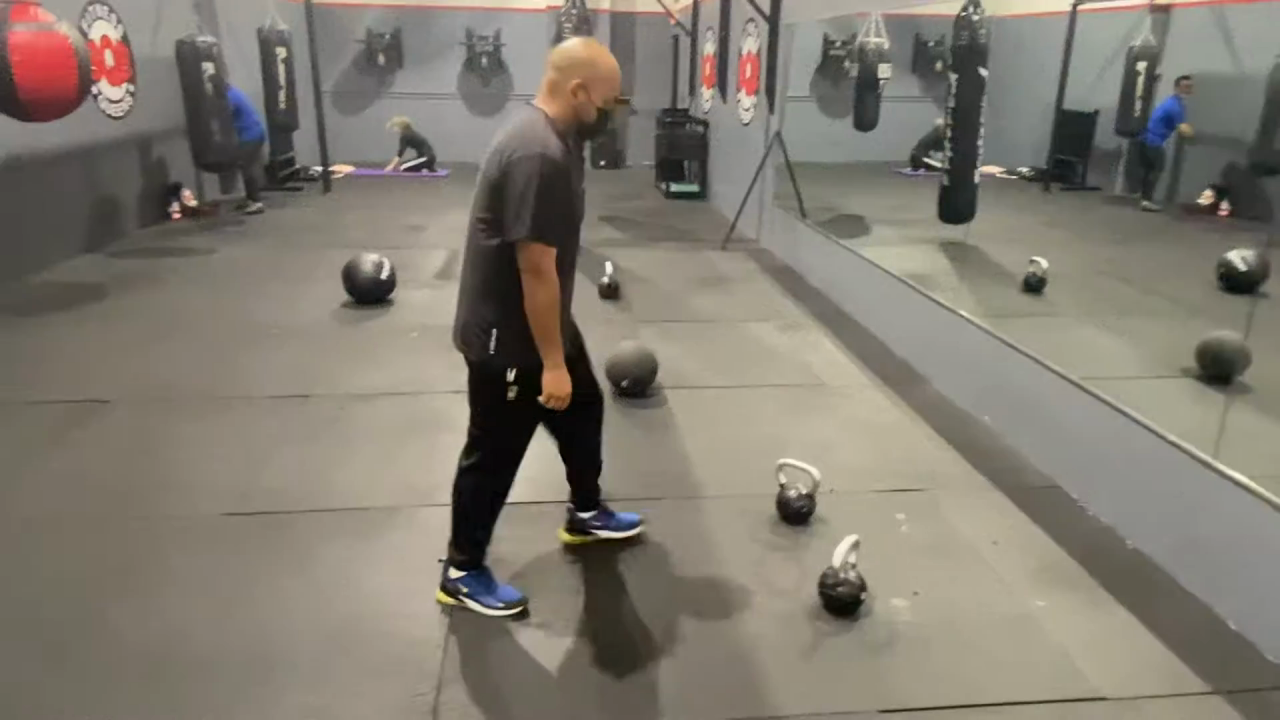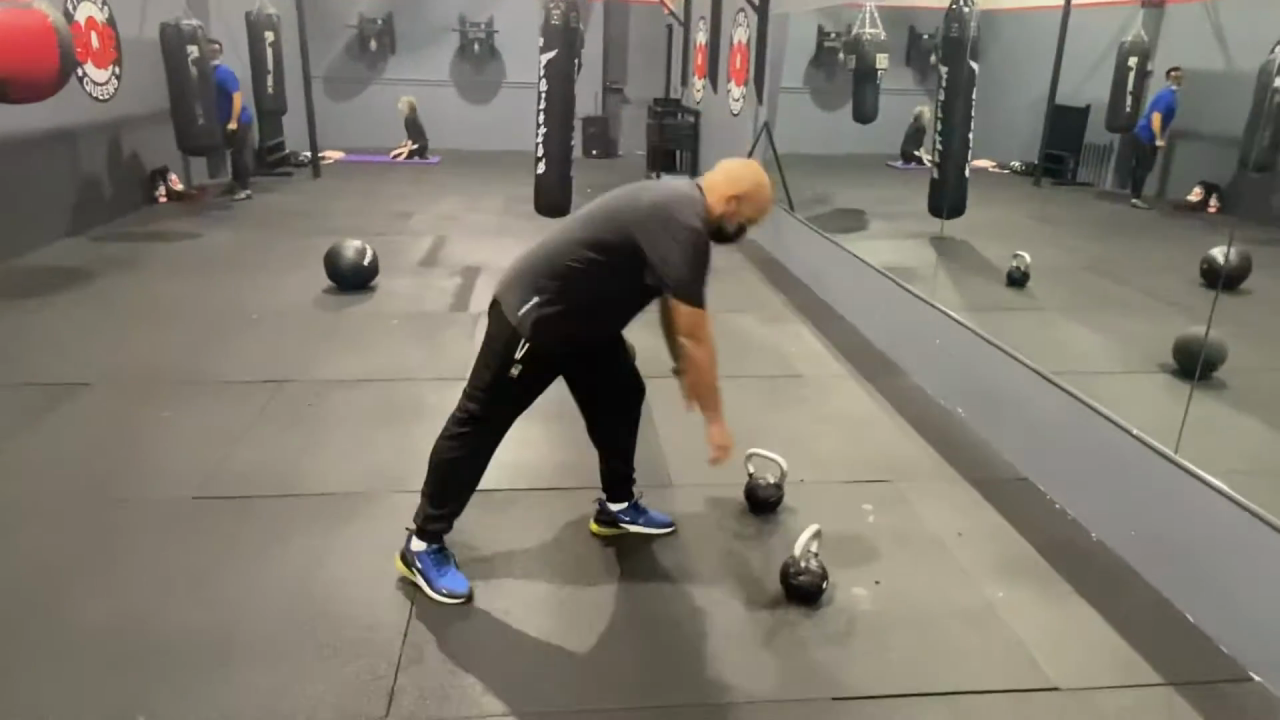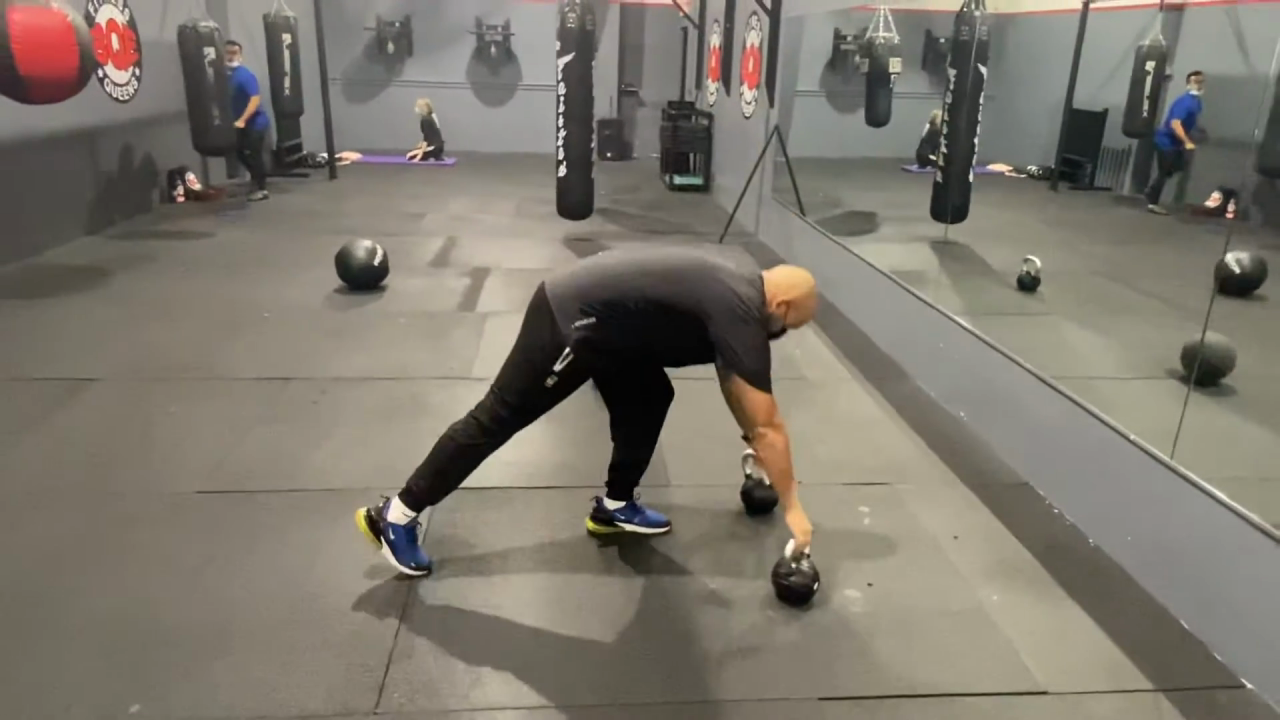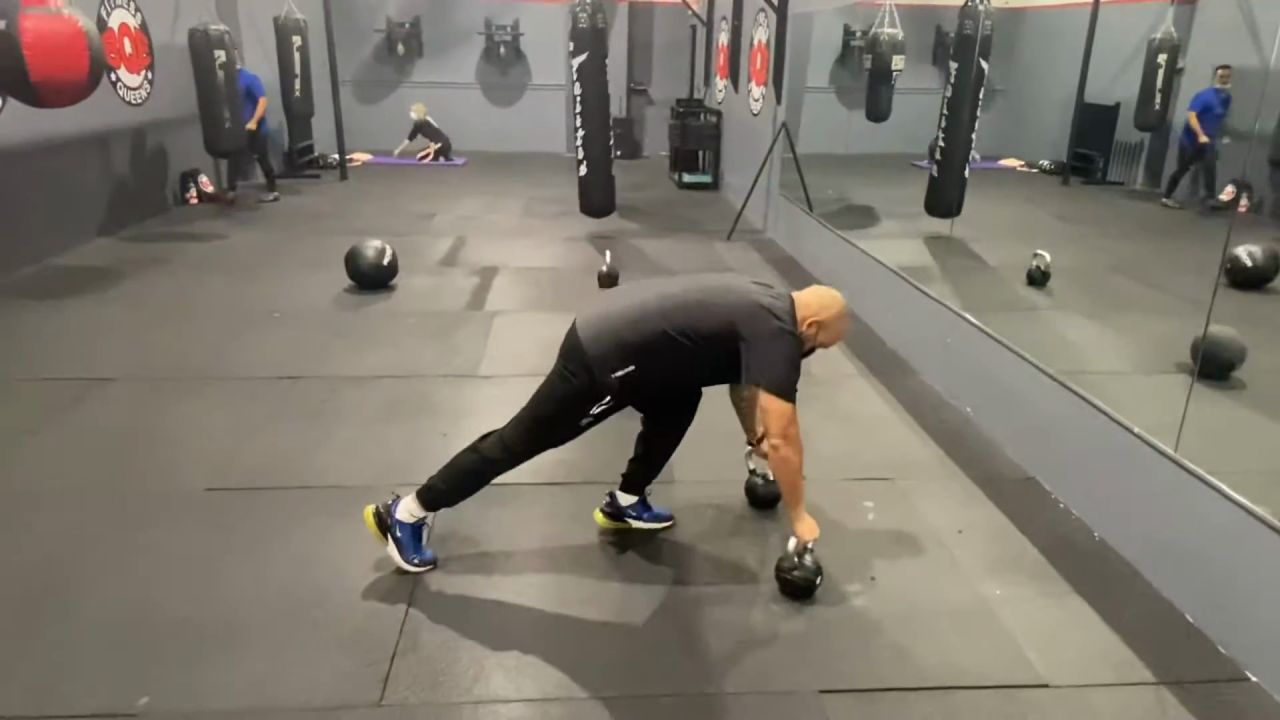
dt=0.4s
person 1, frame 1
left shoulder: (540, 131)
right shoulder: (540, 156)
right elbow: (537, 271)
right wrist: (552, 363)
left hip: (538, 319)
right hip: (505, 333)
left knee: (582, 408)
right knee: (493, 451)
left ankle: (586, 513)
right ankle: (463, 571)
person 1, frame 2
left shoulder: (680, 201)
right shoulder: (683, 227)
left elbow: (674, 309)
right elbow: (694, 337)
left wrist: (683, 370)
right wrist: (714, 420)
right hip: (534, 312)
left knee: (623, 396)
right knee: (481, 421)
left ankle: (617, 505)
right ankle: (424, 545)
person 1, frame 3
left shoulder: (738, 290)
right shoulder: (741, 311)
left elbow: (733, 379)
right elbow: (768, 424)
left wrist: (750, 436)
right wrist: (791, 507)
left hip: (596, 317)
right hip: (571, 319)
left knee: (650, 398)
right knee: (498, 418)
left ankle: (615, 505)
right ankle: (398, 515)
person 1, frame 4
left shoulder: (763, 309)
right shoulder: (777, 333)
left elbow: (741, 384)
right elbow: (783, 438)
left wrist: (755, 439)
right wrist: (799, 517)
left hip: (615, 326)
right hip: (603, 356)
left knee: (680, 402)
right knee: (522, 440)
left ankle: (626, 502)
right ankle: (405, 514)
